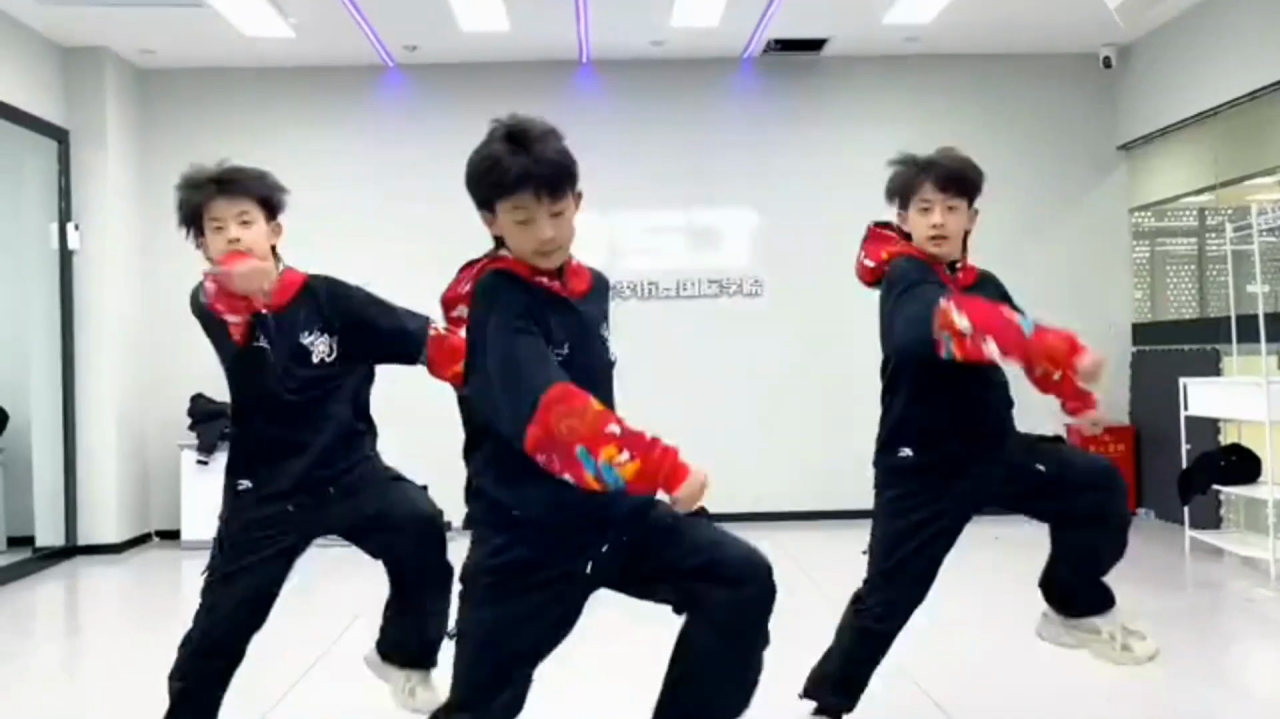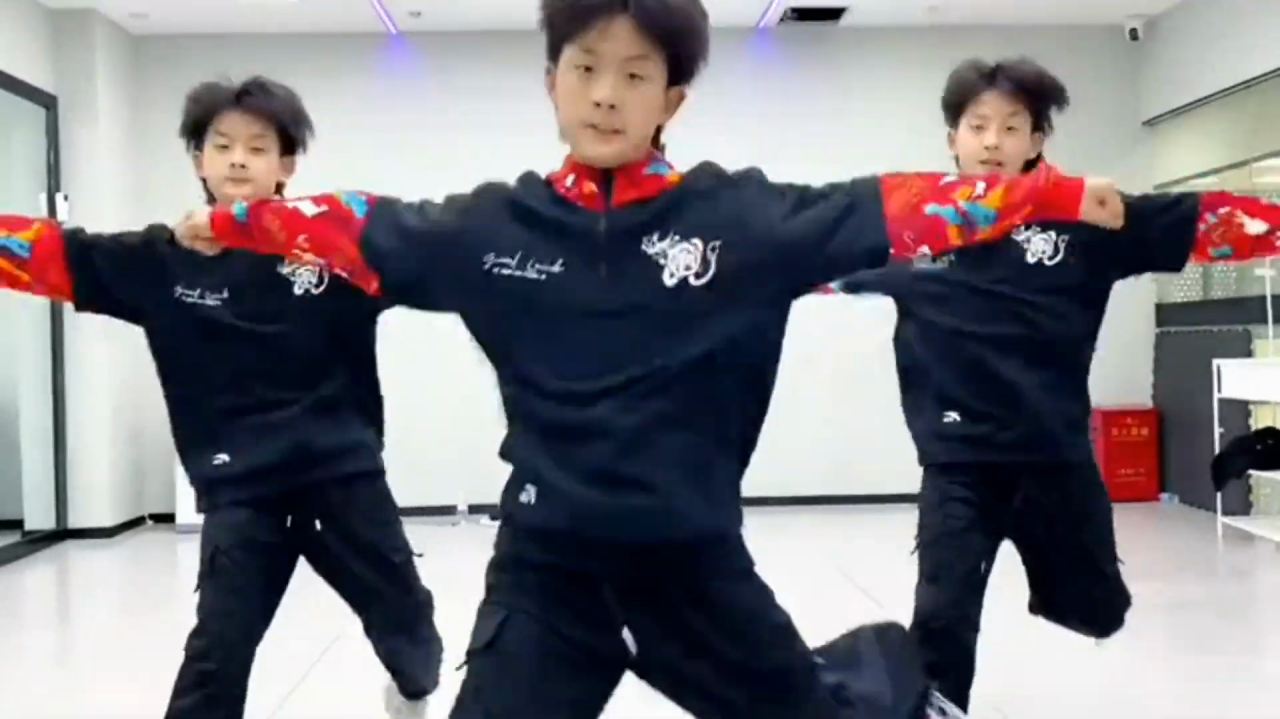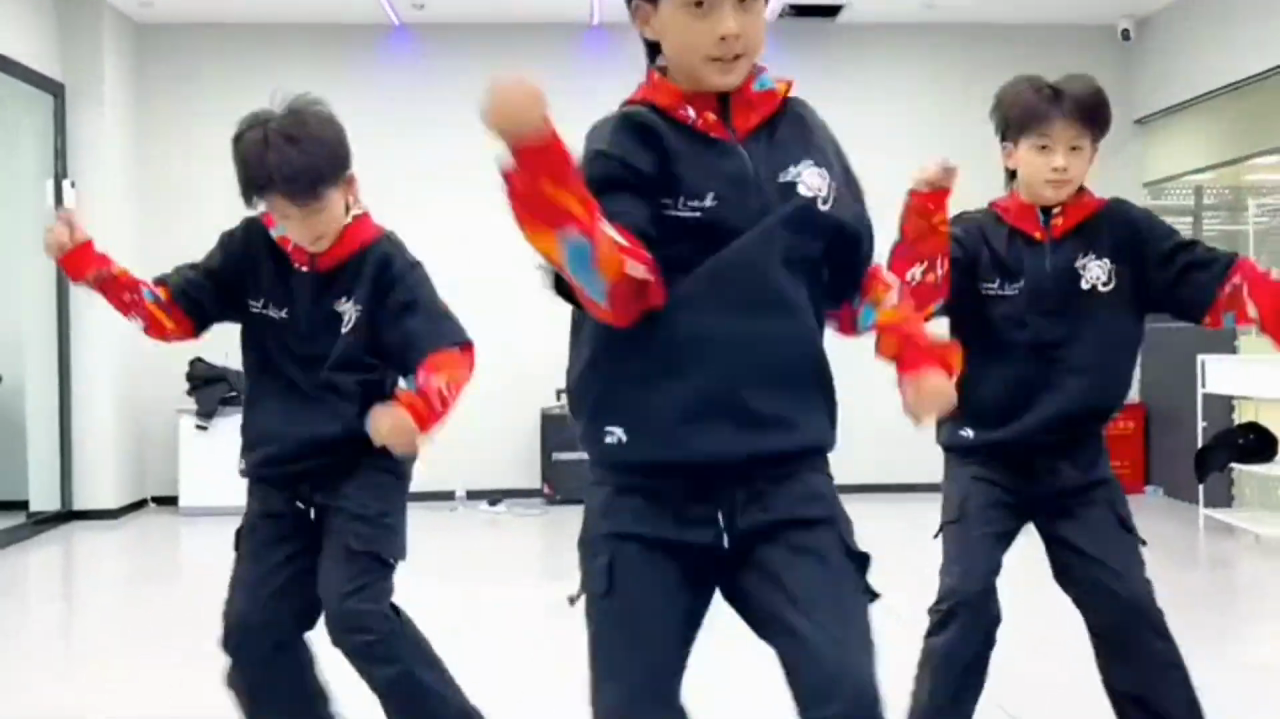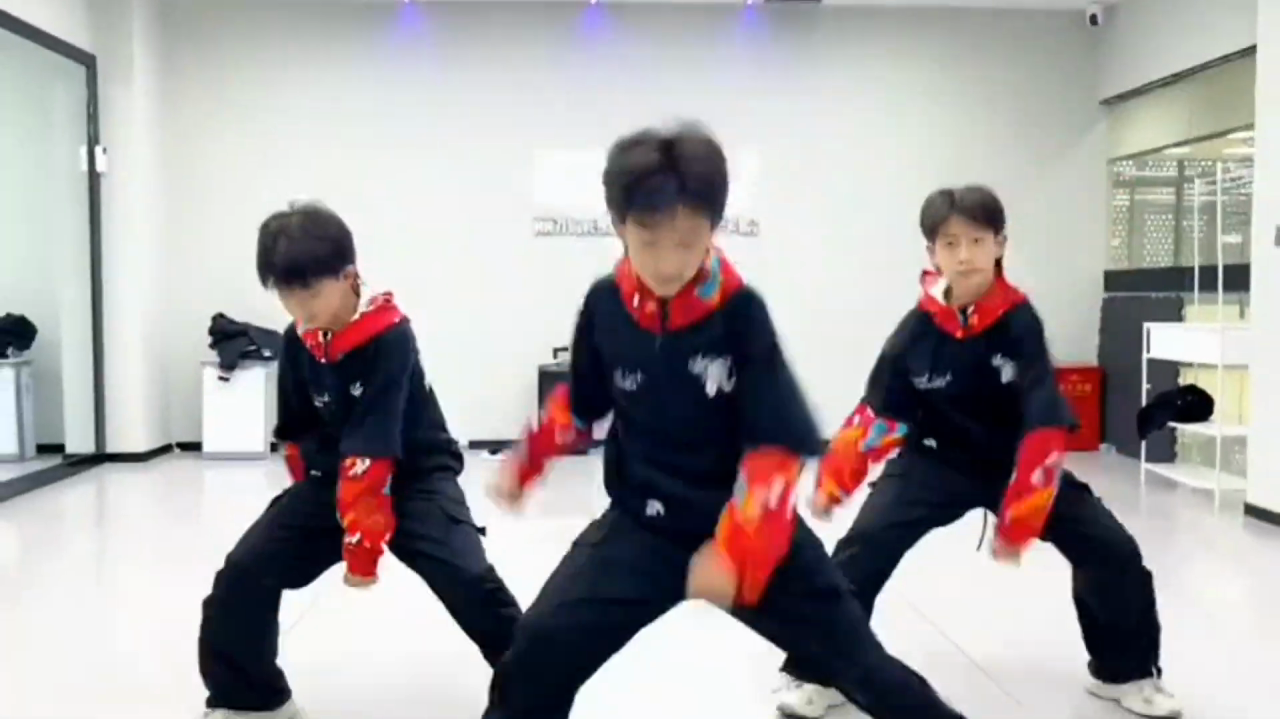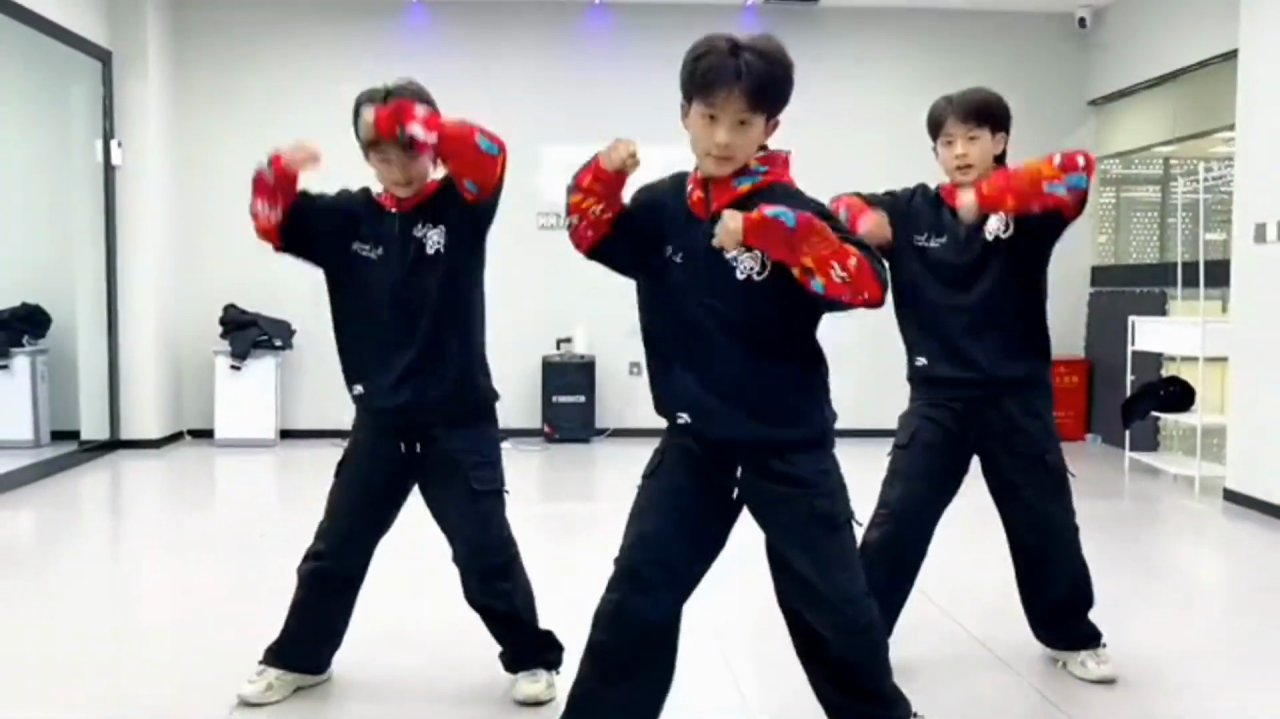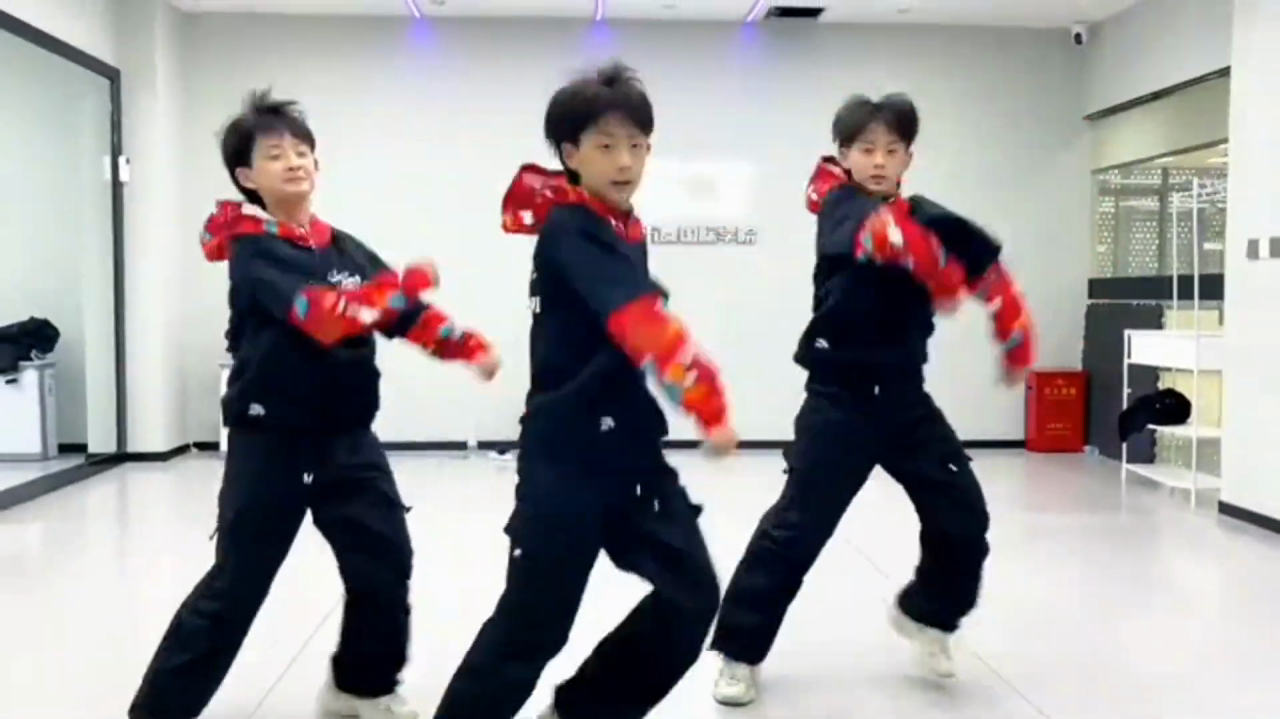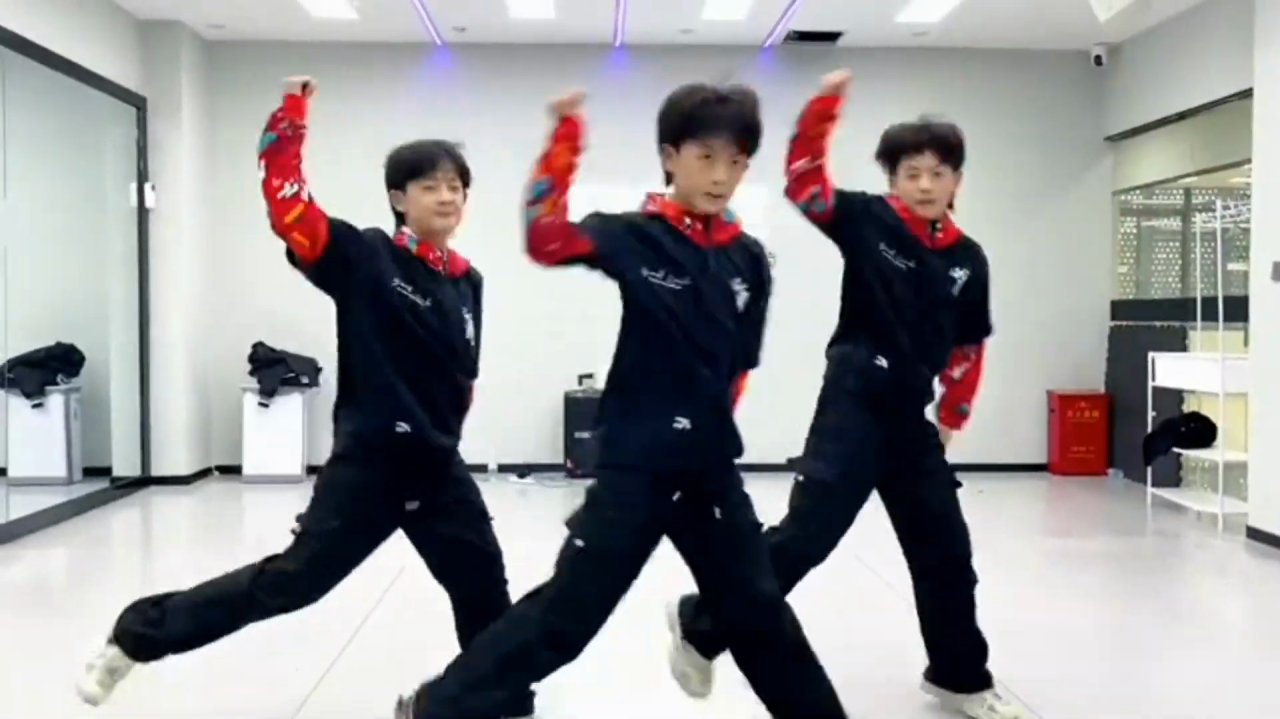
dt=0.5s
person 1, frame 1
left shoulder: (593, 295)
right shoulder: (501, 301)
right elbow: (546, 410)
left wrist: (651, 475)
right wrist: (659, 467)
left hip: (615, 511)
right hip: (525, 534)
left knee: (743, 582)
person 1, frame 2
left shoulder: (733, 211)
right shoulder: (507, 221)
left elbow: (887, 217)
right elbow: (369, 242)
left wrist: (1051, 194)
right wrist: (237, 224)
left hip: (695, 558)
right hip: (548, 560)
person 1, frame 3
left shoulder: (800, 133)
right shoulder: (630, 143)
left elbow: (856, 276)
right elbow: (617, 292)
left wrist: (916, 352)
left hip: (783, 478)
right hip: (645, 491)
person 1, frame 4
left shoulder: (738, 314)
right shoulder: (604, 305)
left elbow: (783, 447)
right elbow: (581, 396)
left wrist: (742, 553)
right wrist: (527, 461)
left hip: (749, 523)
right hip: (647, 518)
left knee: (854, 661)
right knee: (545, 646)
person 1, frame 5
left shoulder: (785, 206)
right shoulder: (664, 201)
left elbow: (866, 285)
right elbow: (591, 232)
left wrist: (765, 226)
right wrist: (603, 174)
left hip: (788, 446)
right hip: (693, 440)
left knee: (834, 605)
right knee: (640, 596)
person 1, frame 6
left shoulder: (619, 233)
right shoulder: (571, 228)
right elbow: (637, 318)
right wrist: (709, 401)
left hip: (625, 453)
right hip: (572, 459)
left knee: (690, 597)
right knee: (532, 621)
person 1, frame 7
left shoulder: (749, 260)
right shoulder: (637, 236)
right elbow: (547, 237)
right wrist: (566, 136)
left hip: (708, 463)
right hip: (637, 461)
left knee: (759, 610)
right knee: (567, 610)
person 2, frame 1
left shoulder: (983, 286)
right shoulder: (906, 276)
left elbow: (1019, 332)
right elbow: (955, 323)
left wrist: (1073, 391)
right wrist: (1056, 349)
left hip: (992, 452)
right hip: (917, 469)
left knee: (1098, 485)
right knee: (884, 604)
left ankle: (1077, 609)
person 2, frame 2
left shoulder: (1081, 214)
left elbow: (1204, 220)
left hip: (1058, 457)
right hip: (957, 459)
left knee: (1093, 606)
right knee: (943, 620)
left ankle: (1062, 570)
person 2, frame 3
left shoulder: (1123, 229)
right shoulder: (975, 235)
left elbow: (1224, 279)
right elbow: (910, 299)
right wrist: (925, 210)
left hip: (1077, 462)
right hip: (983, 458)
left knee: (1127, 609)
right knee: (965, 605)
person 2, frame 4
left shoulder: (1020, 320)
right shoulder: (919, 326)
left elbow: (1046, 423)
right elbow: (878, 411)
left wrist: (1022, 522)
right wrist: (835, 481)
left hip: (1015, 456)
right hip: (935, 459)
left knee: (1112, 552)
right knee: (866, 545)
left ankle: (1125, 669)
right ankle: (815, 673)
person 2, frame 5
left shoulder: (1031, 202)
right shoulder: (916, 208)
left elbow: (1076, 171)
right elbow: (845, 210)
left wrist: (993, 195)
right wrist: (865, 220)
left hip: (1017, 396)
right hip: (937, 399)
left knee: (1047, 521)
right knee: (900, 518)
left ankle: (1071, 637)
person 2, frame 6
left shoulder: (932, 219)
right shoulder: (841, 206)
left elbow: (985, 266)
right elbow: (880, 229)
left wrist: (1016, 336)
right wrist: (936, 268)
left hip: (905, 397)
right hip: (842, 395)
left knee: (961, 512)
right knee: (799, 524)
left ankle: (925, 613)
right ankle: (739, 650)
person 2, frame 7
left shoulder: (969, 259)
right shoulder: (873, 223)
left elbow: (967, 343)
right elbow: (803, 178)
left wrist: (953, 412)
right wrist: (824, 103)
left hip: (906, 414)
right hip: (855, 402)
left knee: (946, 551)
right knee: (810, 532)
right ankle: (702, 628)
person 3, frame 1
left shoulder: (327, 297)
right shoulder: (216, 298)
left elbow: (418, 337)
right elbow: (227, 306)
right wrist: (240, 282)
left hip: (347, 475)
right hip: (264, 490)
left knee: (421, 534)
right knee: (221, 625)
left ankle: (403, 656)
person 3, frame 2
right shoulder: (170, 254)
right elbow: (58, 256)
left hip: (344, 474)
right hip: (242, 492)
left knee: (400, 615)
right knee: (219, 650)
person 3, frame 3
left shoulder: (384, 260)
right shoulder: (249, 250)
left elbow: (449, 352)
right elbow: (170, 313)
left wrist: (411, 410)
right wrist: (83, 260)
left hip: (363, 472)
right hip: (280, 479)
left knee: (361, 620)
right knee: (255, 633)
person 3, frame 4
left shoulder: (389, 343)
right shoulder: (298, 344)
left elbow: (374, 451)
left wrist: (364, 550)
right wrist: (306, 489)
left hip: (414, 478)
right hip: (332, 479)
left knee: (469, 579)
right knee: (242, 576)
person 3, frame 5
left shoulder: (457, 202)
right shoulder: (347, 215)
left elbow: (485, 154)
right elbow: (272, 218)
left wrist: (402, 117)
right wrist: (281, 172)
left hip: (457, 418)
right hip: (380, 419)
left knee: (485, 548)
right knee: (338, 545)
left ankle: (532, 657)
right ankle: (297, 658)
person 3, frame 6
left shoulder: (341, 244)
right shoulder: (253, 248)
left elbow: (404, 313)
right elbow: (323, 315)
left wrist: (468, 346)
right wrist: (407, 282)
left hip: (346, 440)
right hip: (268, 445)
left knee: (384, 565)
right knee: (234, 585)
person 3, frame 7
left shoulder: (468, 283)
right shoulder: (363, 257)
right elbow: (288, 208)
right wrist: (289, 120)
left hip: (437, 461)
right hip: (369, 458)
left knee: (482, 579)
right knee: (294, 577)
right ankle: (133, 639)
